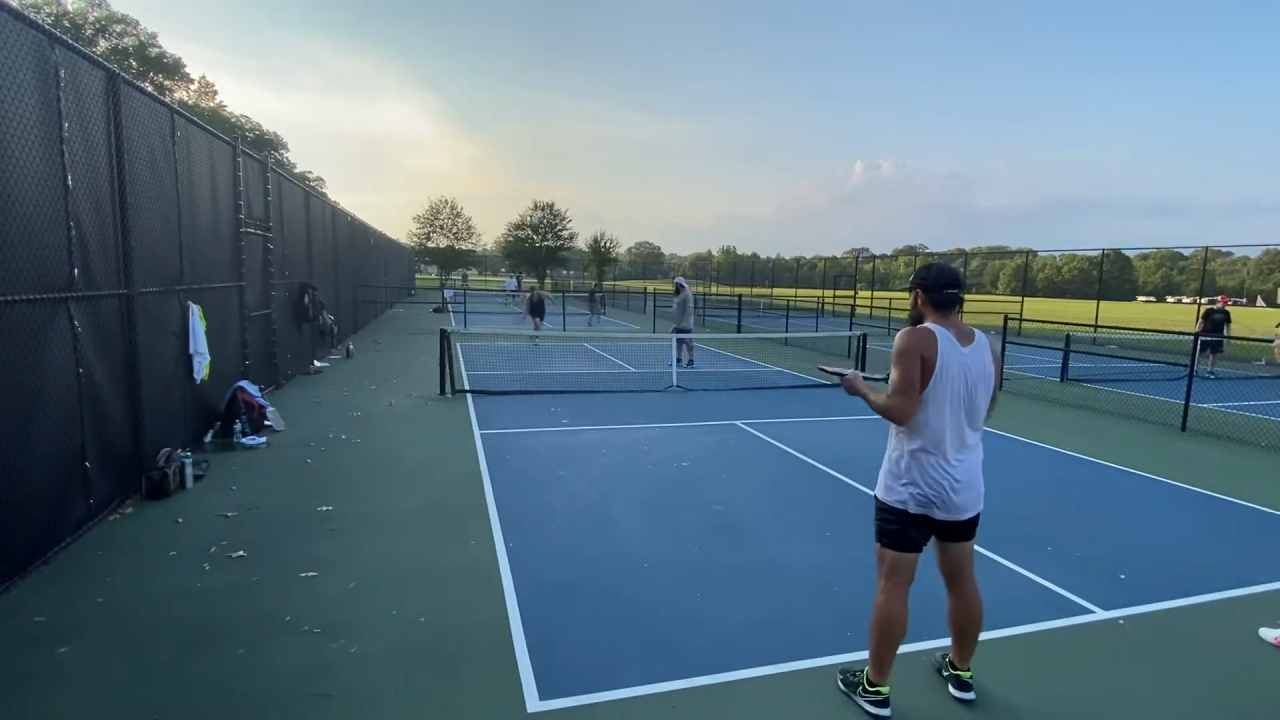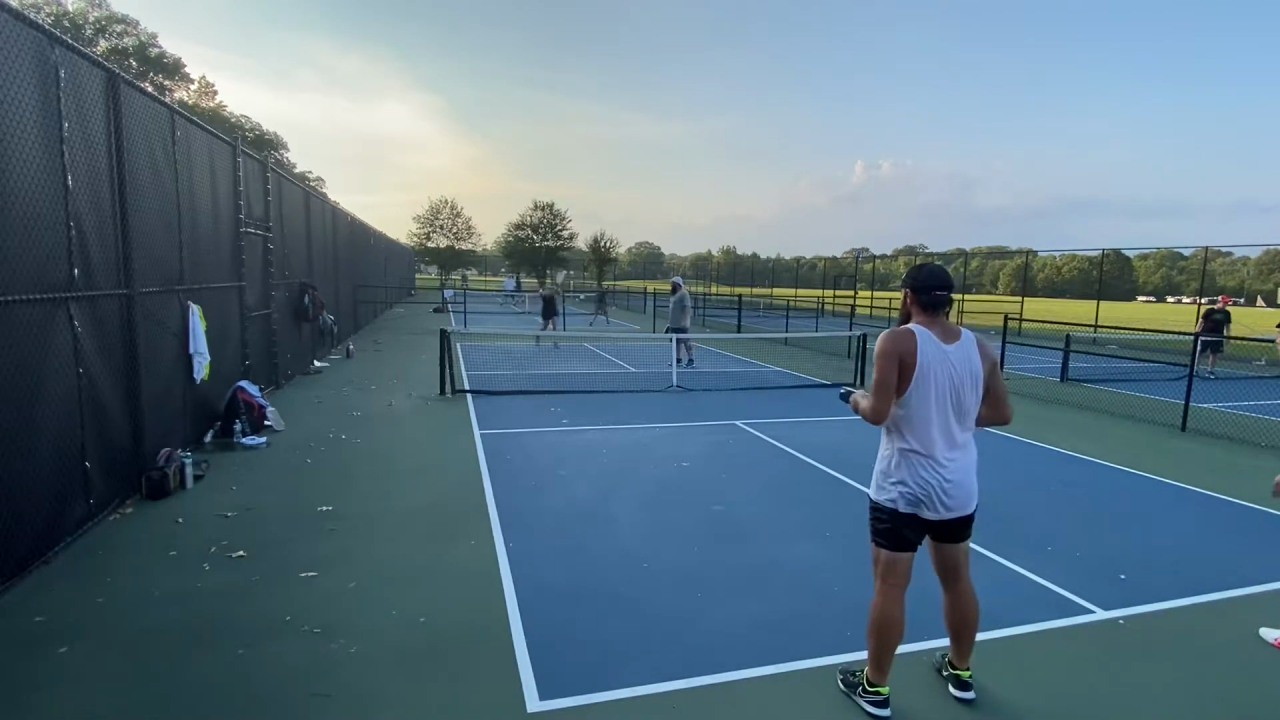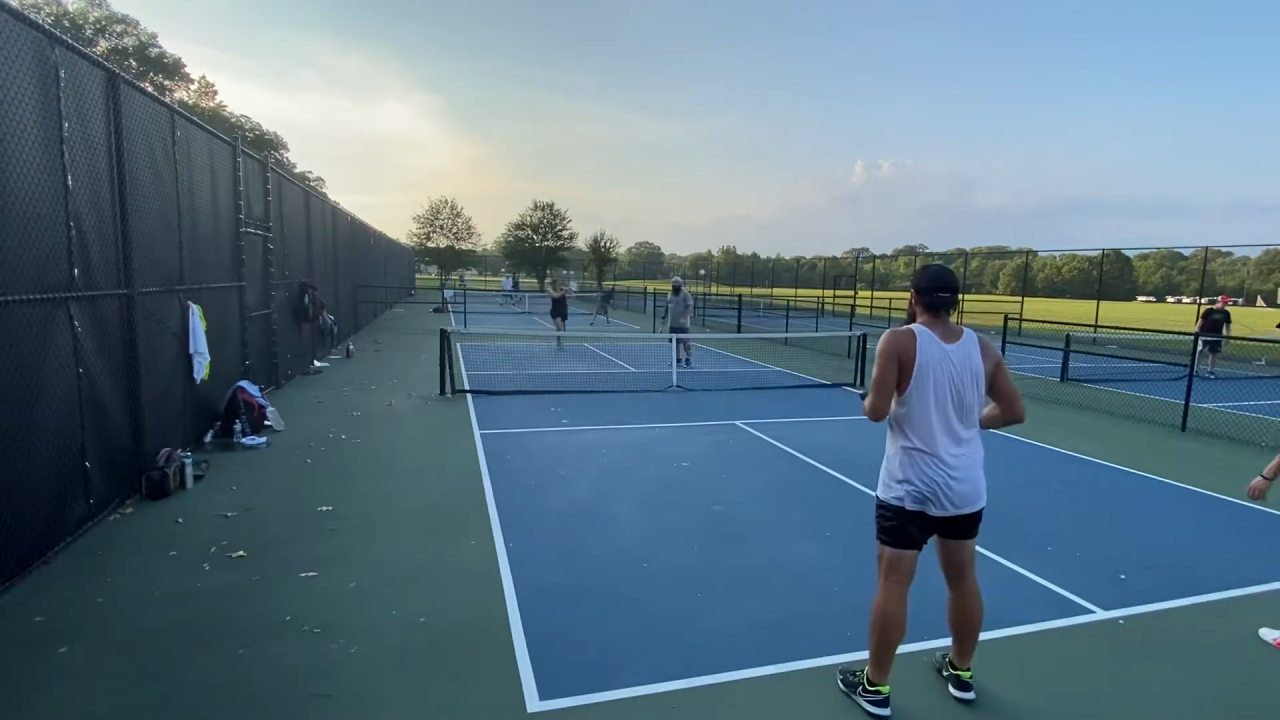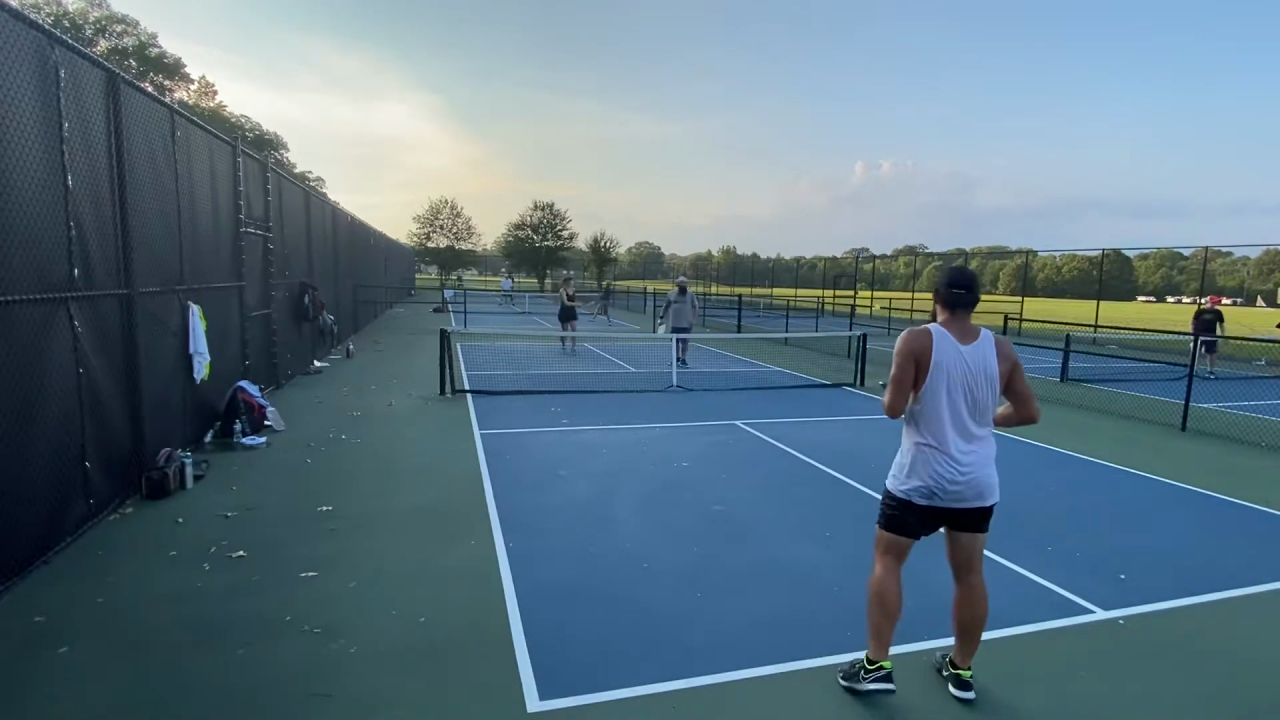
dt=0.3s
person 1, frame 1
left shoulder: (915, 340)
right shoulder: (987, 348)
left elbow: (900, 412)
left wrist: (862, 388)
left hip: (911, 486)
right hip: (965, 487)
left knee: (894, 585)
right knee: (962, 581)
right ankle: (961, 671)
person 1, frame 2
left shoulder: (897, 341)
right shoulder: (979, 348)
left elbow: (878, 414)
right elbow: (1001, 414)
left wrist: (859, 399)
left hip: (903, 486)
right hip: (959, 487)
left knee: (890, 586)
right knee: (958, 581)
right ankle: (961, 670)
person 1, frame 3
left shoulder: (898, 342)
right shoulder: (983, 348)
left elbow: (876, 412)
right elbow: (1014, 412)
left wrist: (869, 398)
left hip: (908, 486)
right hip: (966, 485)
left knee: (892, 584)
right knee: (962, 579)
right ankle: (961, 670)
person 1, frame 4
left shoulder: (916, 341)
right shoulder: (1001, 349)
left elbow: (894, 408)
right elbow: (1029, 412)
left wrist: (890, 391)
left hip: (919, 479)
right hip: (977, 482)
left knee: (886, 562)
right knee: (969, 575)
left ankle: (877, 666)
right ankle: (961, 670)
